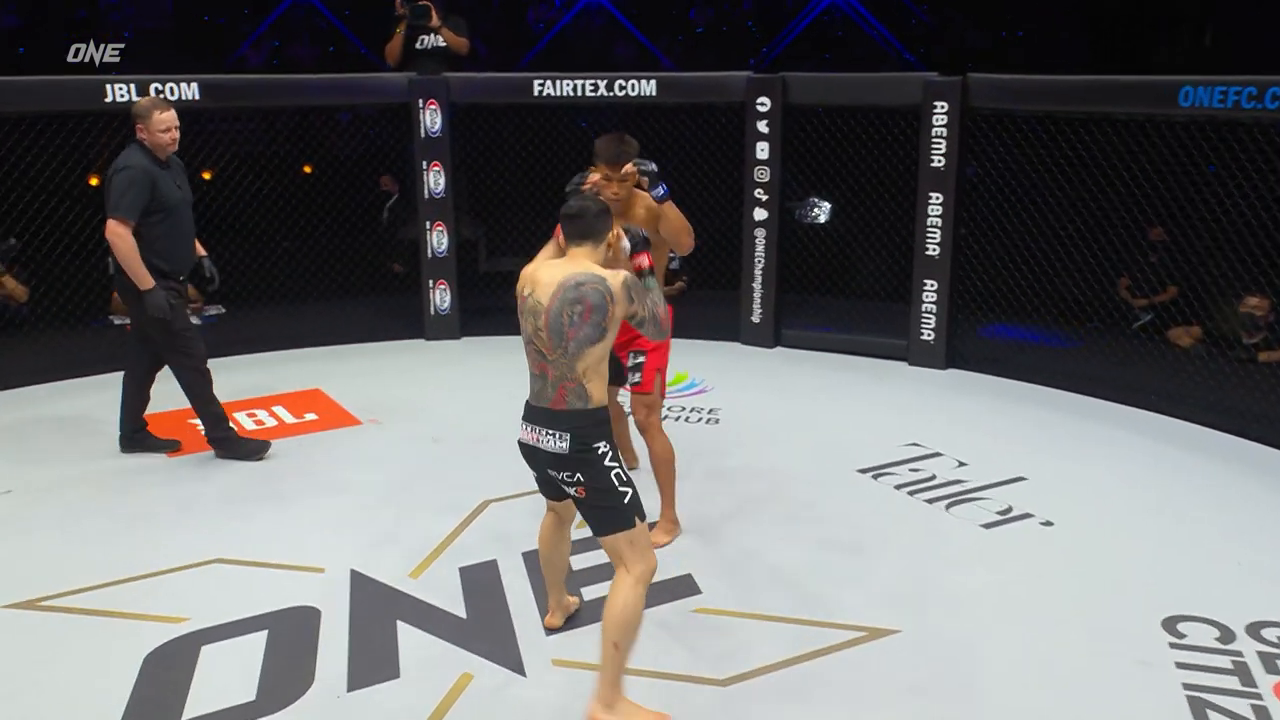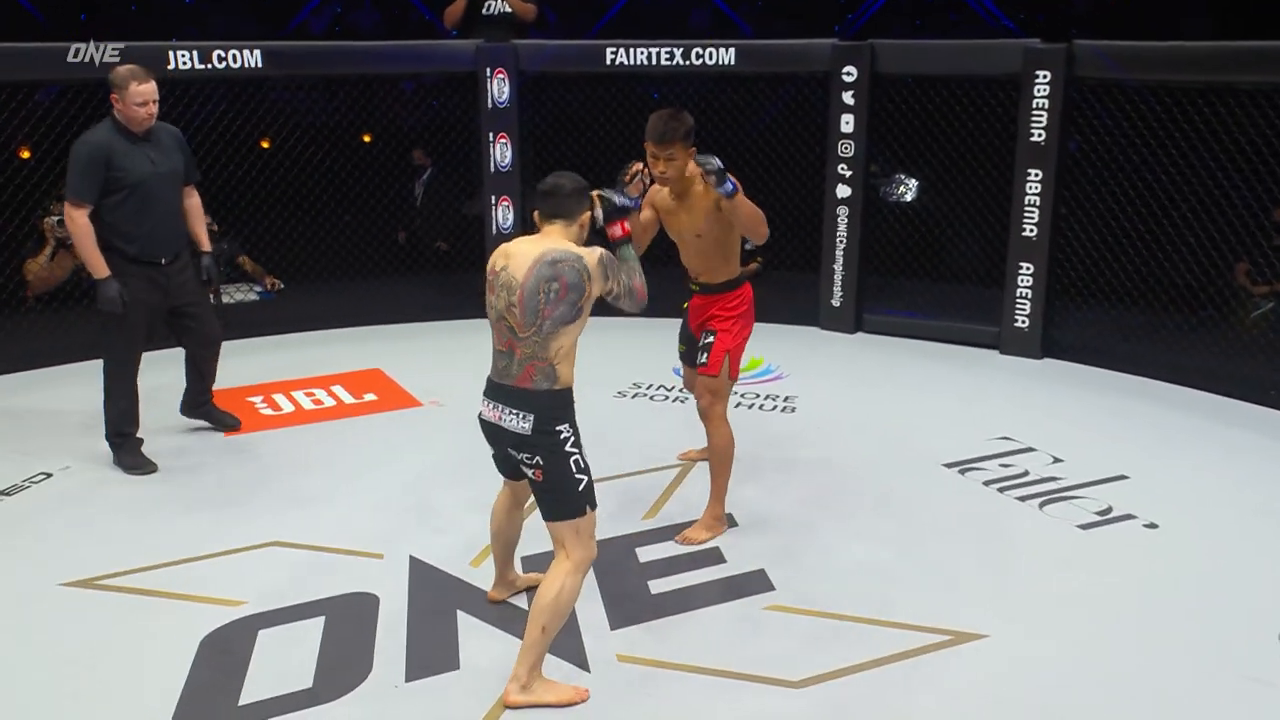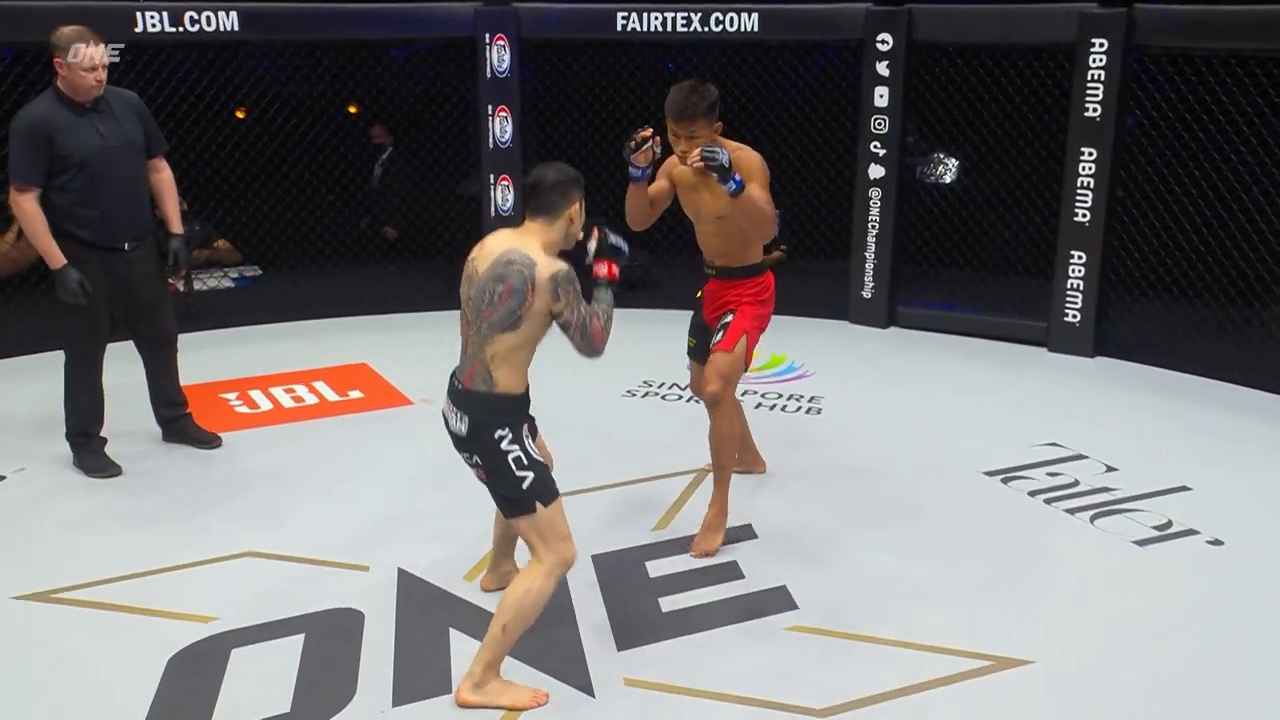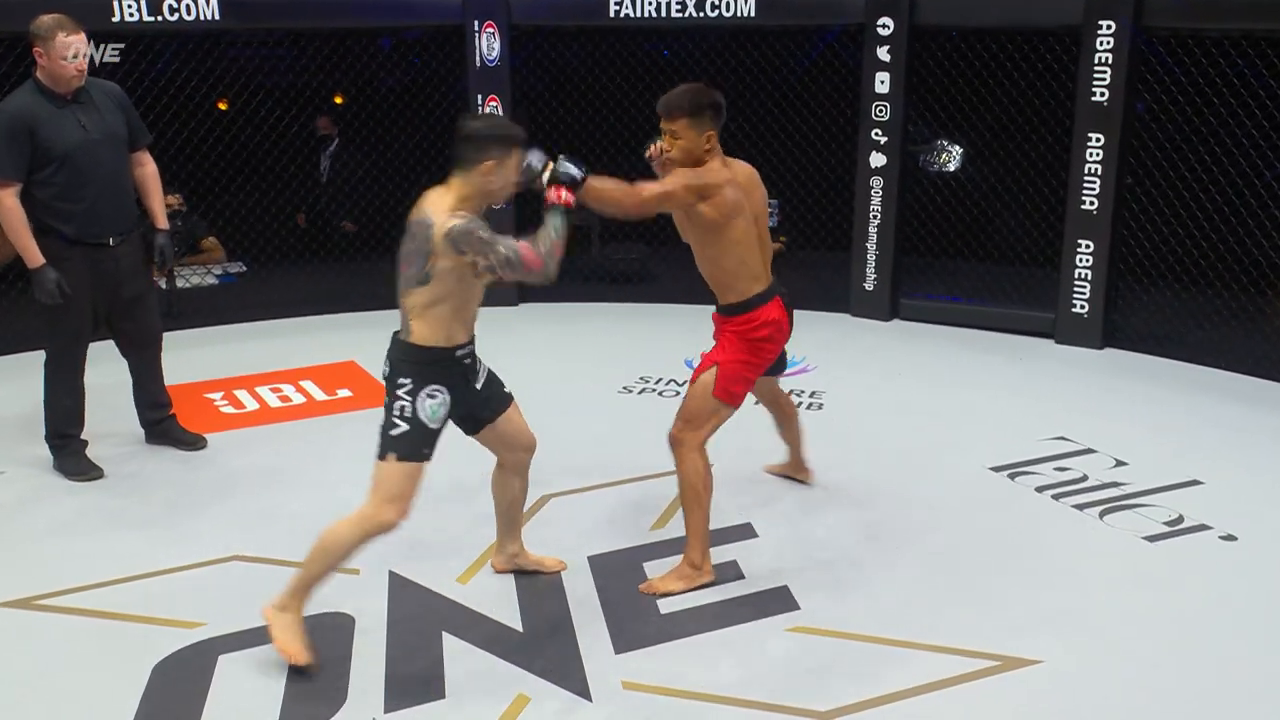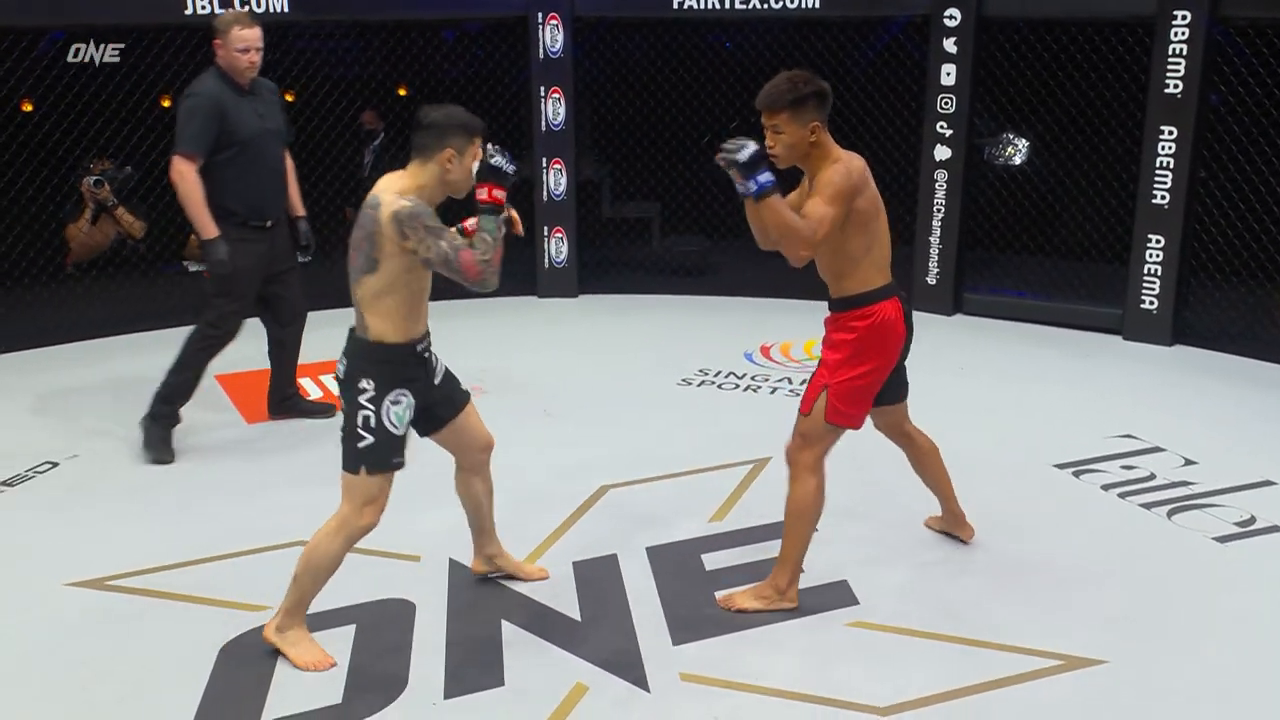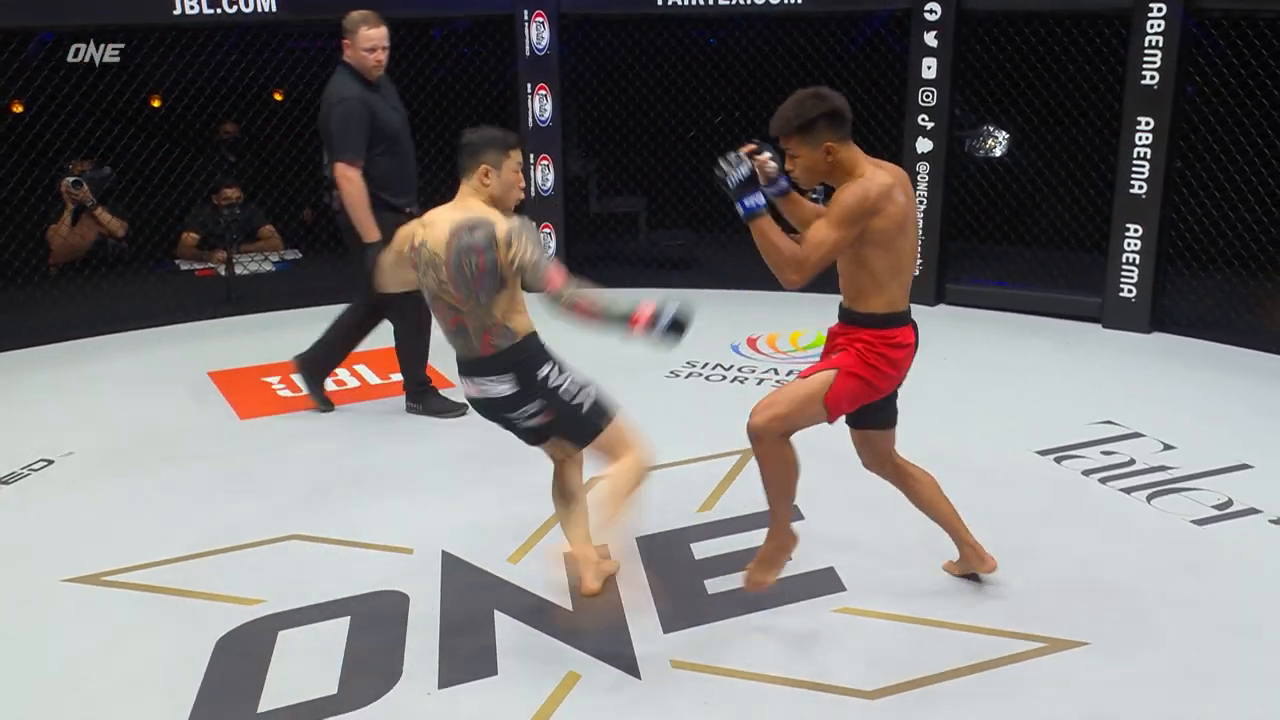
dt=0.7s
person 1, frame 1
left shoulder: (532, 277)
right shoulder: (618, 284)
right elbow: (661, 325)
left wrist: (560, 236)
right wrist: (644, 265)
left hip: (534, 429)
right hip: (584, 438)
left knee: (559, 510)
right knee: (636, 567)
left ankle: (556, 606)
person 1, frame 2
left shoulder: (501, 254)
right shoulder: (590, 261)
right elbow: (636, 300)
right wrist: (620, 230)
left hip: (494, 407)
right hip: (544, 418)
left knee: (515, 487)
right knee: (577, 553)
left ankle: (504, 579)
right ankle: (526, 680)
person 1, frame 3
left shoulder: (491, 243)
right shoulder: (554, 274)
right elbow: (593, 345)
right wrist: (606, 271)
left hip: (465, 401)
right hip: (493, 419)
left knee: (537, 464)
right knee: (556, 555)
left ankle: (500, 569)
right ankle: (480, 680)
person 1, frame 4
left shoulder: (441, 198)
right shoulder: (452, 228)
right elbow: (539, 268)
left wrist: (491, 267)
right wrist: (559, 201)
left hip: (459, 359)
right hip: (419, 372)
left knee: (519, 447)
right knee: (384, 512)
left ankle: (510, 550)
right ankle: (288, 607)
person 1, frame 5
left shoulder: (404, 186)
right shoulder: (402, 210)
left elbow: (444, 250)
right elbow: (481, 277)
left wrist: (482, 224)
right wrist: (492, 197)
left hip: (415, 354)
right hip: (378, 371)
left knee: (477, 447)
right knee: (360, 515)
left ankle: (488, 555)
right ankle: (287, 622)
person 1, frame 6
left shoulder: (424, 229)
right shoulder: (510, 229)
left elbow: (389, 280)
right elbow: (564, 292)
right wrist: (641, 317)
left hip: (483, 381)
right hip: (525, 372)
left knee: (569, 454)
right knee: (626, 455)
left ankle: (588, 565)
right ankle: (586, 556)
person 2, frame 1
left shoulder: (652, 206)
left elbow: (685, 245)
left wrist: (658, 189)
right wrist: (573, 202)
left knee: (646, 417)
left ankle: (669, 517)
right ankle: (626, 456)
person 2, frame 2
left shoulder: (718, 185)
right shoulder: (658, 194)
left elbow: (760, 235)
right elbow: (633, 248)
left wrist: (725, 184)
left hip: (729, 302)
right hip: (698, 297)
left knee: (711, 403)
right knee: (696, 383)
left ankle: (716, 513)
right ankle: (718, 447)
person 2, frame 3
left shoulder: (747, 160)
right shoulder: (676, 165)
left elbow: (765, 231)
right elbow: (638, 220)
left wrist: (729, 179)
right wrist: (638, 169)
left hip: (747, 290)
right hip: (711, 284)
left knee: (717, 390)
right knee: (703, 385)
left ankle: (718, 508)
right ankle: (748, 456)
person 2, frame 4
left shoulder: (708, 182)
right shoulder: (741, 174)
left elbow: (636, 201)
left wrist: (564, 174)
right wrist: (668, 174)
left hip: (751, 326)
right hip: (768, 312)
left knee: (686, 437)
right knee: (768, 394)
left ankle: (695, 562)
right ankle: (797, 461)
person 2, frame 5
left shoulder: (841, 173)
right shoulder: (821, 174)
left elbow: (801, 250)
right elbow: (770, 240)
left wrist: (760, 181)
right wrist: (749, 182)
left hip: (864, 325)
right hip: (878, 320)
left knee: (804, 453)
right knee: (896, 425)
left ankle: (781, 585)
right ankle: (955, 519)
person 2, frame 6
left shoulder: (864, 193)
right shoulder: (878, 178)
left elbow: (796, 271)
right elbow: (806, 228)
left wrist: (749, 198)
right wrist: (775, 184)
left hip: (875, 347)
right hip: (867, 339)
left knee: (764, 424)
right knee: (881, 460)
left ankle: (778, 535)
right ankle: (974, 554)
person 3, frame 1
left shoulder: (172, 164)
right shoulder: (134, 169)
right elbow: (116, 232)
left wrist: (200, 254)
right wrist: (148, 288)
left hip: (166, 280)
right hip: (151, 284)
left knee: (147, 356)
right knee: (191, 358)
left ankle: (133, 433)
right ankle: (222, 437)
person 3, frame 2
left shoulder: (171, 137)
right shoulder: (95, 146)
left elbow: (189, 195)
right elbow: (76, 214)
left wrist: (205, 250)
right wrist: (102, 276)
left hip: (177, 265)
right hip: (127, 272)
left knee: (207, 336)
right knee: (123, 357)
left ankle: (198, 402)
right ankle: (123, 442)
person 3, frame 3
left shoulder: (129, 104)
right shoulder: (36, 121)
left elbow: (158, 169)
right elbow: (23, 199)
left wrist: (176, 232)
right wrist: (60, 266)
left hip: (140, 250)
right hip: (84, 257)
left knee: (161, 338)
right knee: (85, 351)
left ankle: (175, 420)
right ankle: (85, 443)
person 3, frame 4
left shoulder: (110, 96)
left elbow: (142, 163)
left wrist: (161, 226)
left hip: (126, 246)
right hip: (68, 256)
left knee: (146, 337)
right knee: (67, 351)
left ankle: (158, 422)
right ankle: (65, 445)
person 3, frame 5
left shoulder: (268, 91)
right shoulder: (205, 98)
right elbow: (183, 170)
left wrist: (299, 216)
right wrist: (212, 239)
left hip: (274, 229)
right hip: (234, 235)
left knee: (290, 314)
right knee: (219, 326)
left ankle: (283, 397)
right ankle: (161, 415)
person 3, frame 6
left shoulder: (378, 82)
right shoulder: (349, 98)
right elbow: (347, 175)
left wrist: (411, 206)
right wrist: (373, 240)
left hip: (395, 213)
right hip: (375, 218)
left knee: (379, 299)
right knee: (411, 302)
left ankle: (315, 363)
right ankle: (419, 392)
